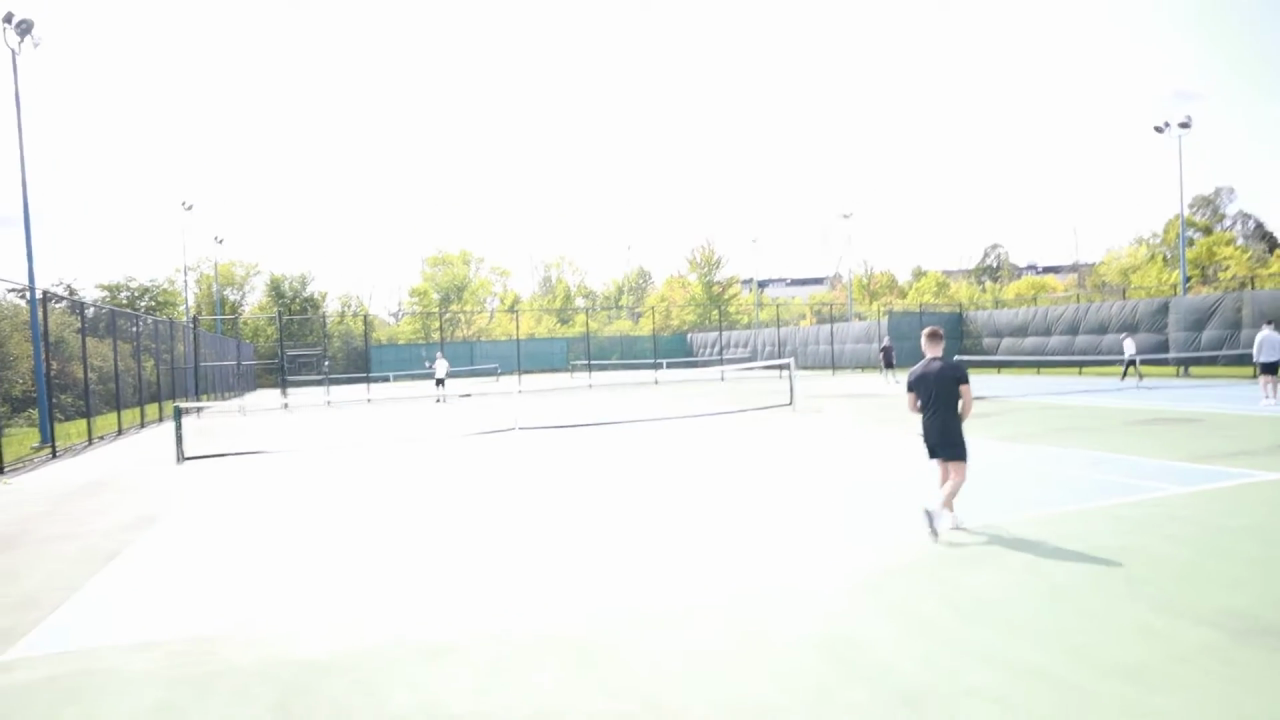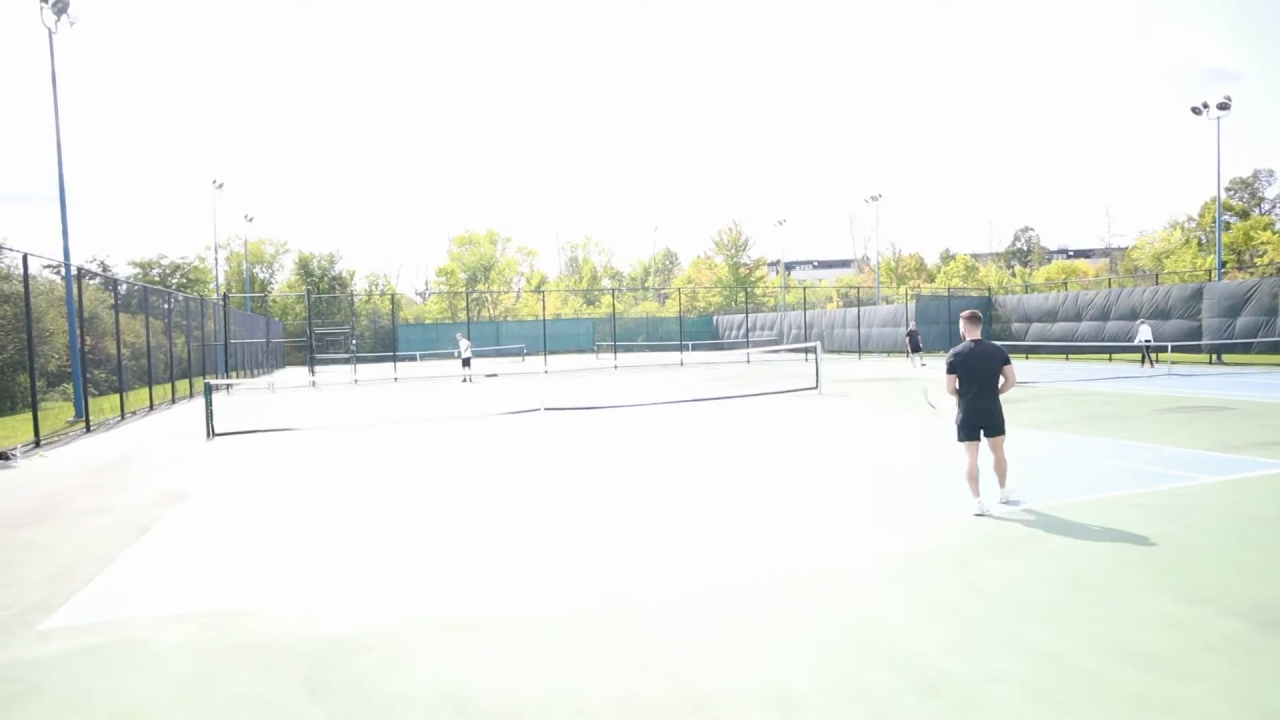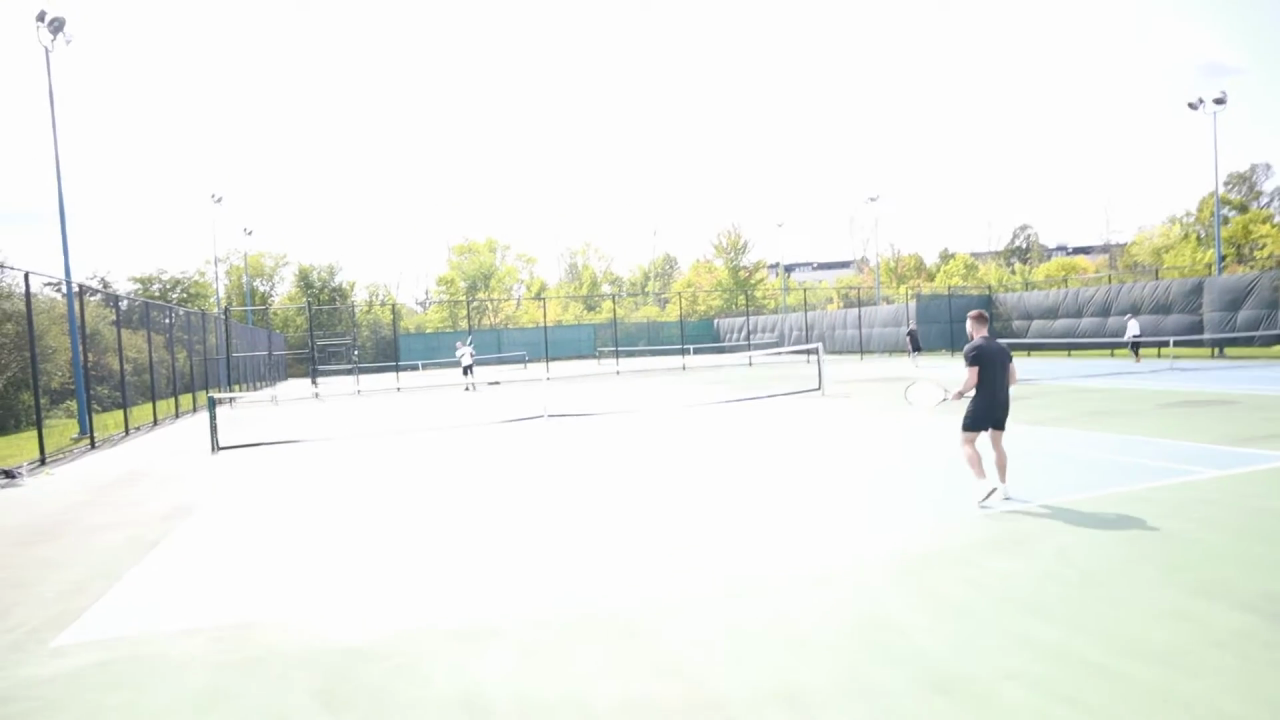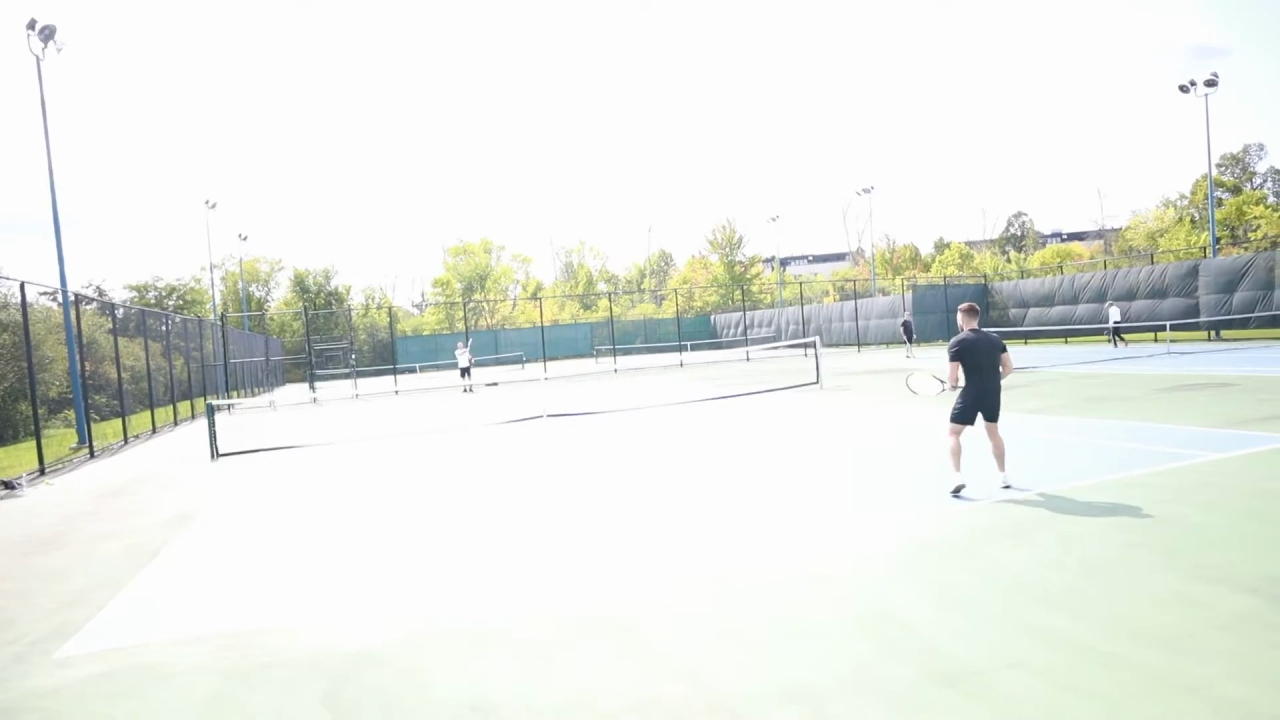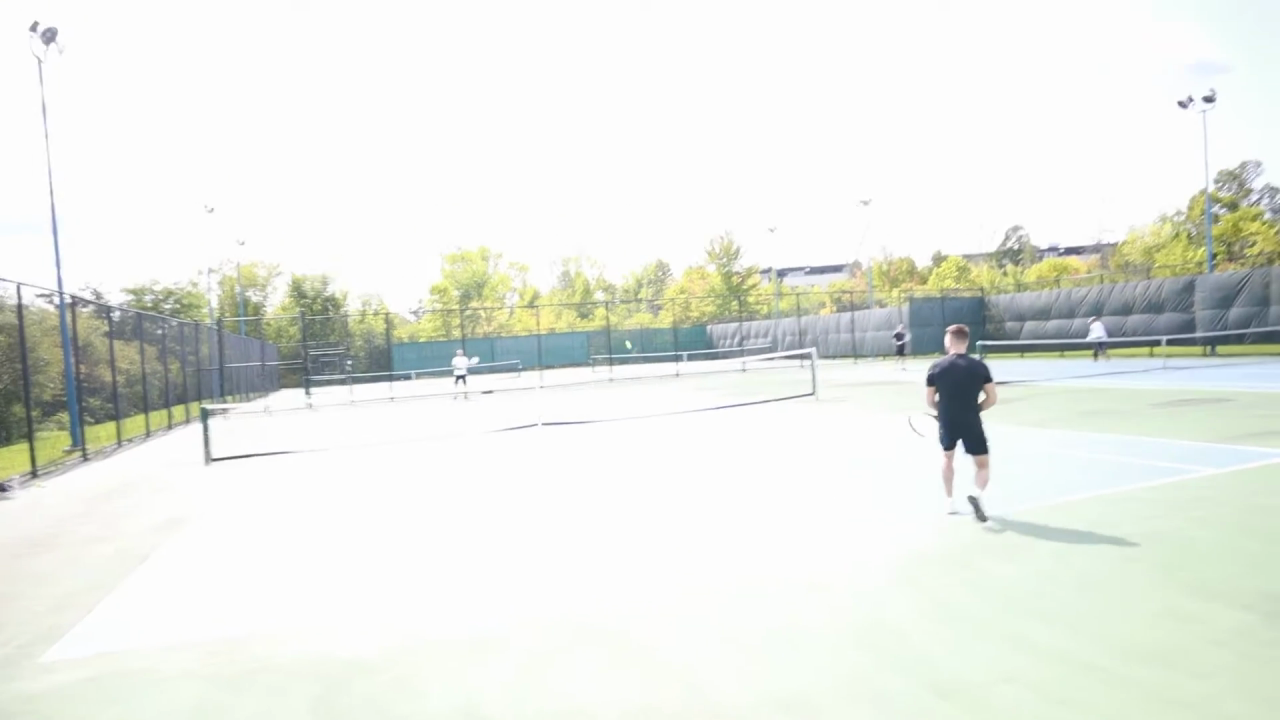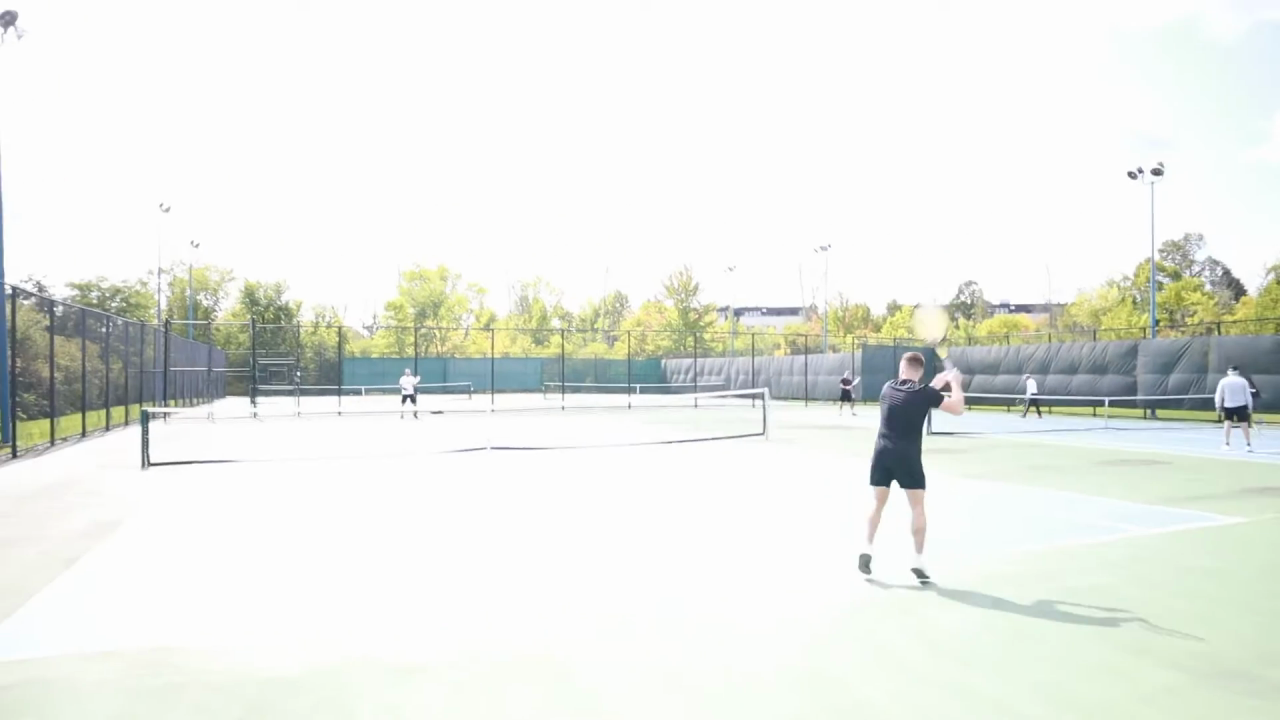
dt=0.4s
person 1, frame 1
left shoulder: (914, 373)
right shoulder: (956, 368)
left elbow: (912, 407)
right elbow: (967, 399)
right wrist: (960, 419)
left hip: (930, 431)
right hip: (950, 429)
left knee: (945, 472)
right knee: (957, 477)
left ankle: (952, 517)
right ankle: (936, 508)
person 1, frame 2
left shoulder: (955, 354)
right shoulder: (998, 351)
left elbow: (950, 389)
right elbow: (1011, 380)
left hip: (967, 412)
right hip: (992, 410)
left knee: (971, 456)
right knee: (998, 451)
left ankle: (977, 502)
right ankle: (1004, 491)
person 1, frame 3
left shoulder: (972, 348)
right shoulder: (1002, 348)
left elbow: (972, 380)
right elbow: (1012, 378)
left wrist: (960, 393)
left hip: (982, 403)
right hip: (1002, 403)
left knee: (967, 443)
right knee: (997, 444)
left ankle: (985, 483)
right ankle: (1003, 487)
person 1, frame 4
left shoulder: (957, 342)
right shoulder: (995, 340)
left elbow: (952, 376)
right elbow: (1008, 368)
left wrist: (954, 385)
left hip: (970, 395)
right hip: (992, 394)
left knee: (953, 434)
right knee: (994, 435)
left ankle: (958, 478)
right ankle: (1003, 477)
person 1, frame 5
left shoulder: (936, 367)
right shoulder: (979, 366)
left elbow: (929, 401)
right elbow: (992, 399)
left hip: (947, 423)
right hip: (971, 423)
left knee: (947, 458)
right knee: (983, 465)
left ankle: (950, 503)
right ankle: (977, 495)
person 1, frame 6
left shoulder: (888, 387)
right shoulder: (926, 391)
right elbow: (958, 408)
left wrist: (941, 379)
right wrist: (955, 382)
left hip: (882, 454)
right hip: (908, 456)
left knee: (878, 503)
right knee: (917, 507)
left ankle: (868, 550)
right ankle: (918, 561)
